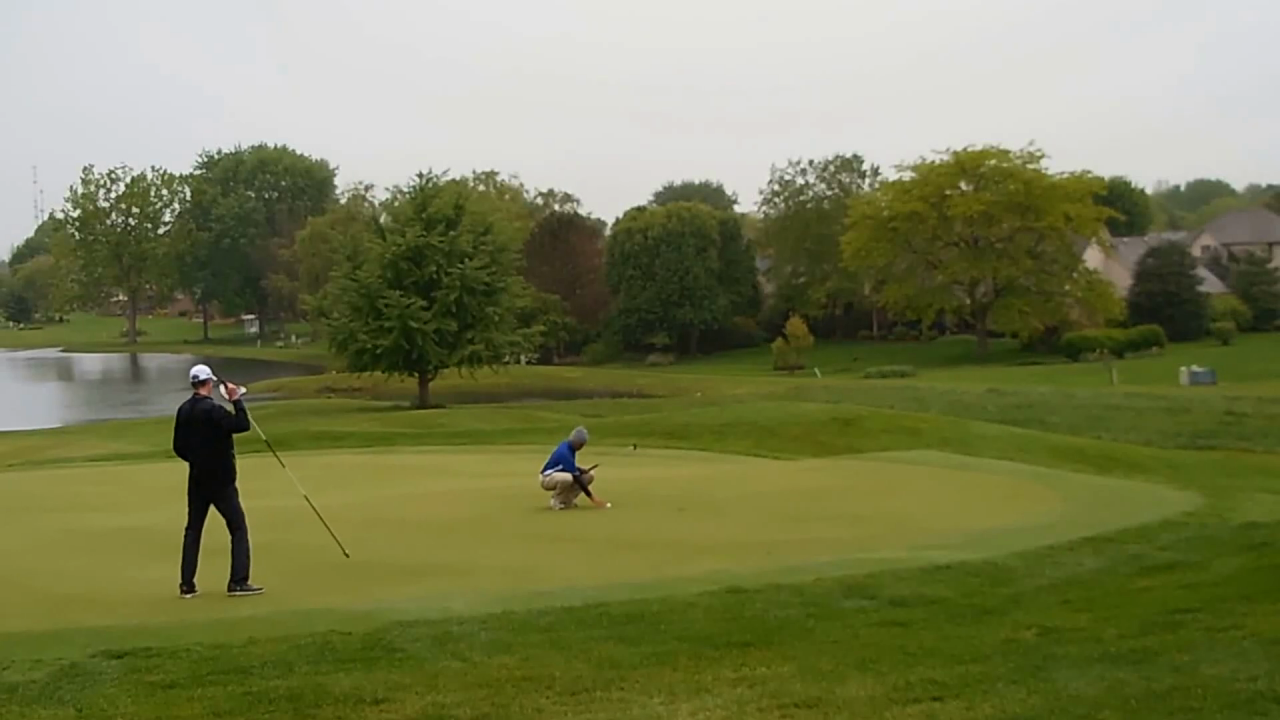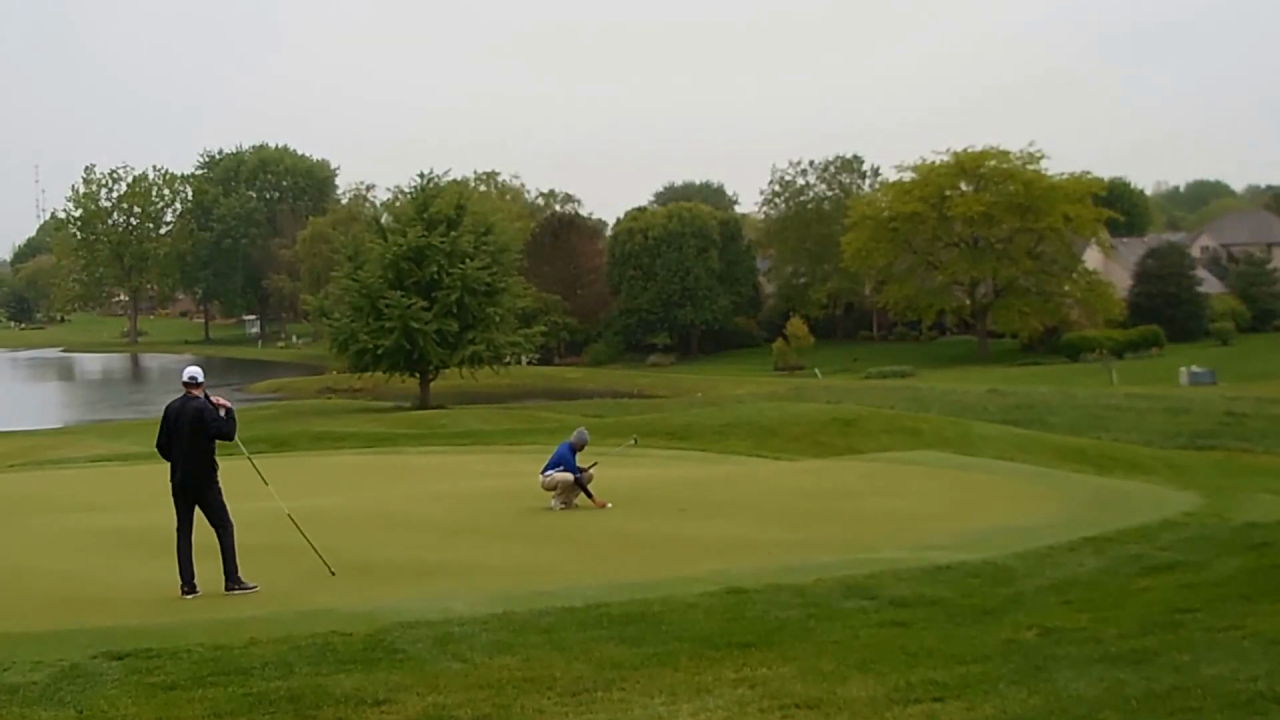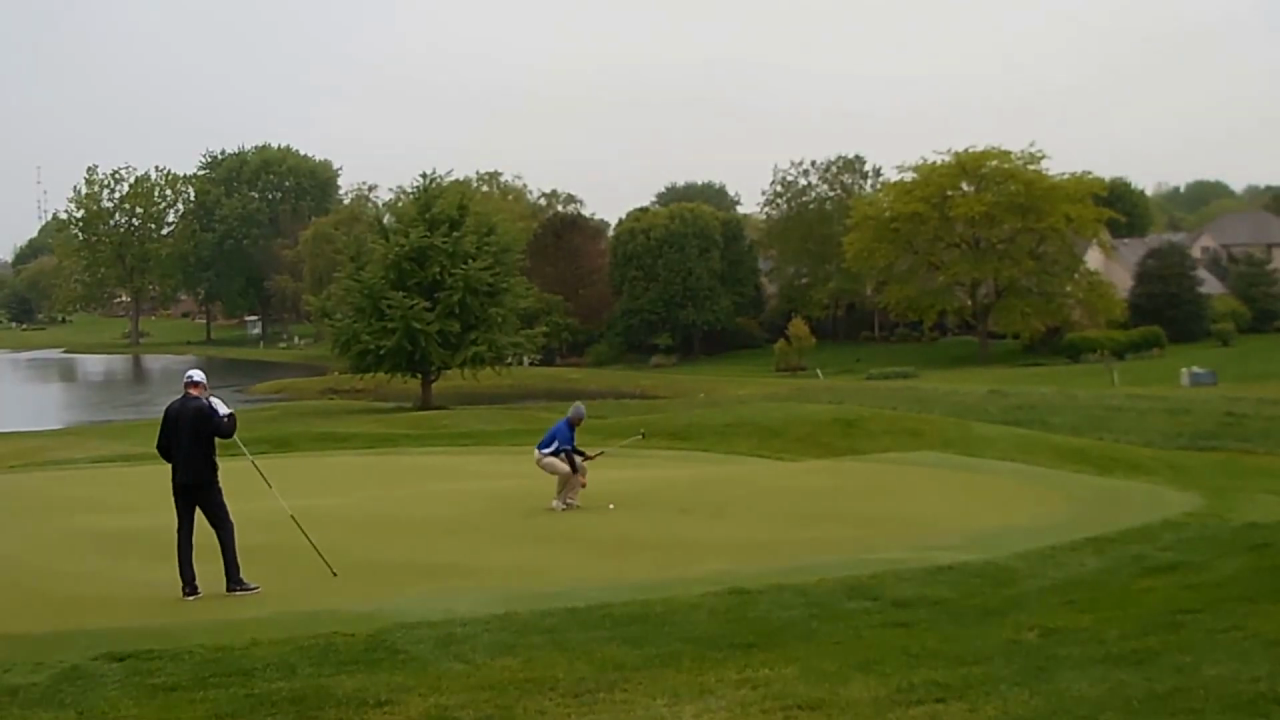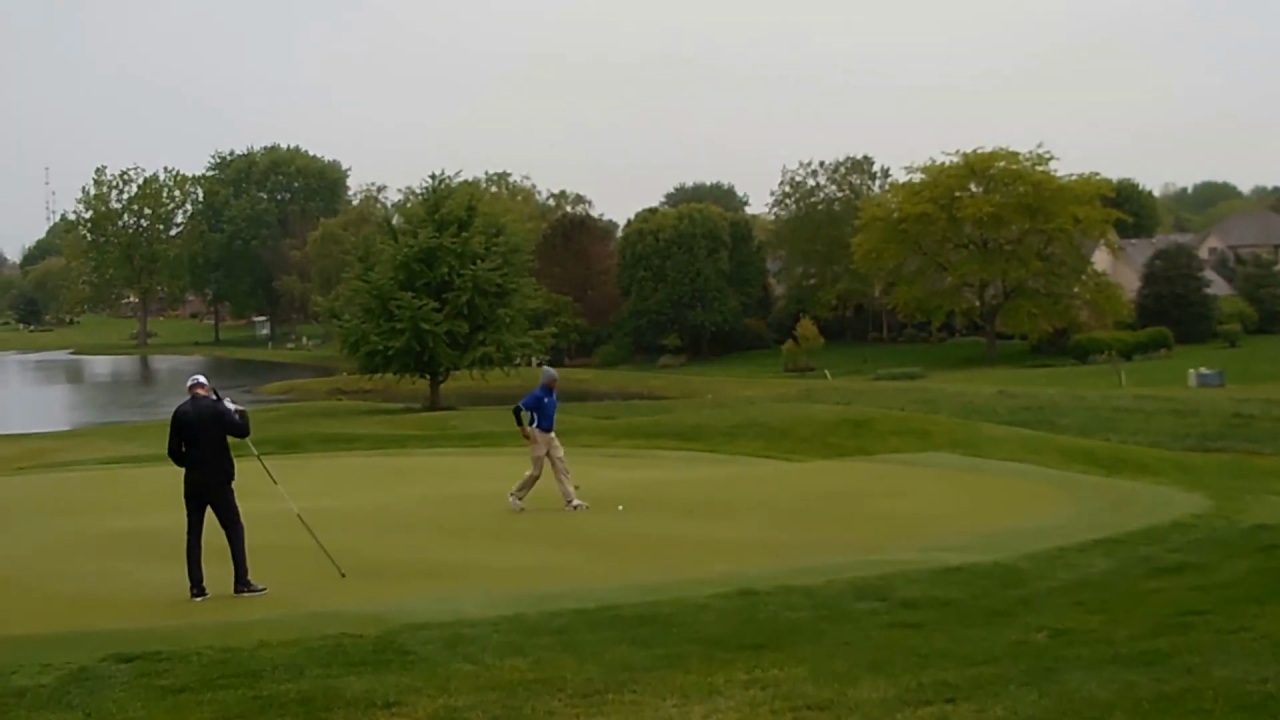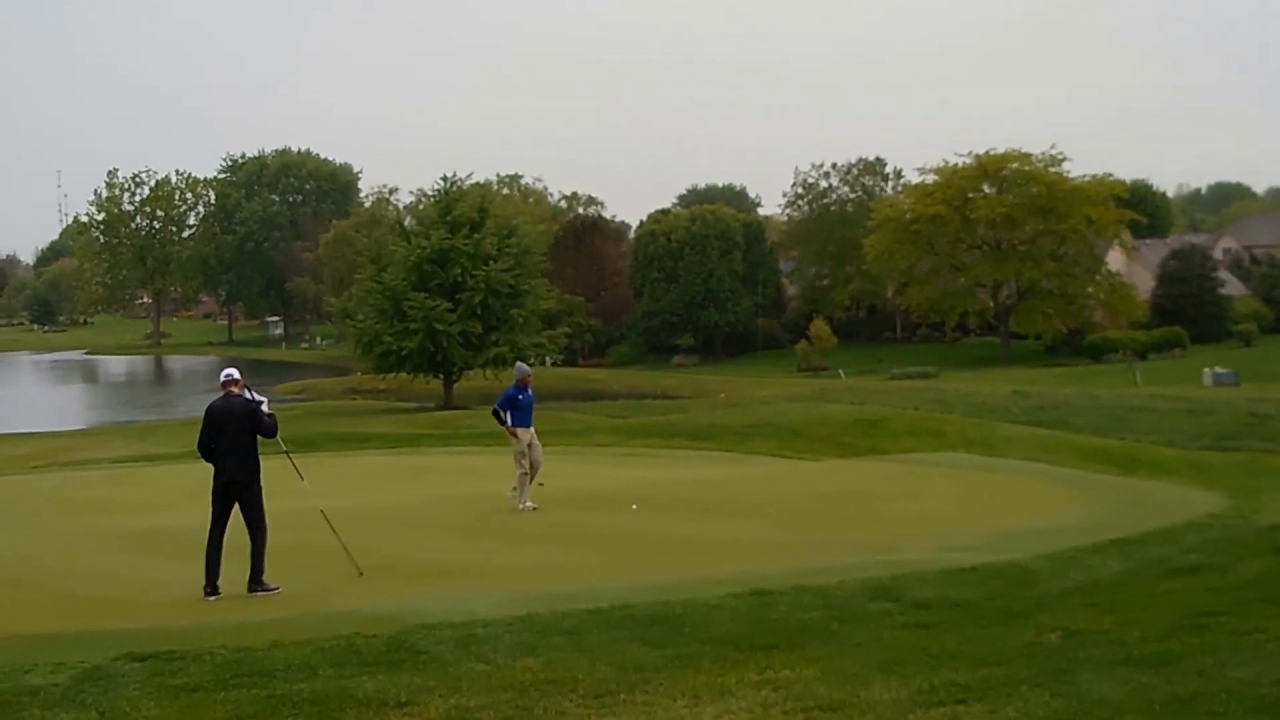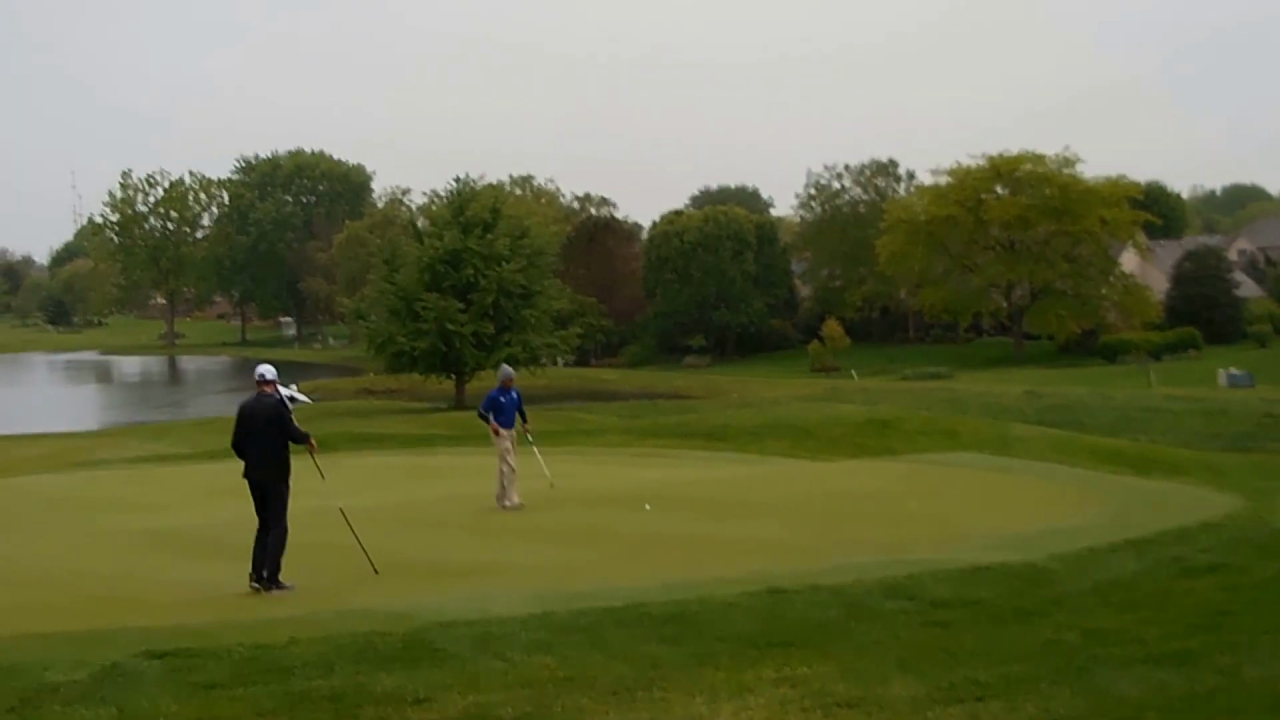
dt=0.5s
person 1, frame 1
left shoulder: (183, 410)
right shoulder: (212, 409)
left elbow: (179, 447)
right elbow: (243, 425)
right wrist: (236, 400)
left hip: (196, 480)
right hip: (220, 480)
left knee: (192, 530)
right knee: (238, 528)
left ankle: (186, 585)
right ankle: (238, 582)
person 1, frame 2
left shoulder: (171, 408)
right shoulder: (204, 408)
left elbow: (162, 445)
right elbow: (227, 434)
right wrist: (228, 410)
left hip: (179, 479)
right hip: (203, 479)
left knee: (184, 531)
right knee: (224, 526)
left ankle: (188, 585)
right ankle: (232, 580)
person 1, frame 3
left shoulder: (171, 409)
right shoulder: (203, 408)
left elbow: (162, 446)
right elbow: (225, 432)
right wrist: (230, 416)
left hip: (180, 480)
right hip: (203, 479)
left knee: (184, 531)
right knee: (224, 527)
left ankle: (188, 586)
right ankle: (234, 582)
person 1, frame 4
left shoulder: (180, 412)
right shoulder: (216, 407)
left elbow: (173, 450)
right elbow: (242, 431)
right wrist: (240, 413)
left hip: (193, 480)
right hip: (217, 478)
left knee: (193, 533)
right knee: (234, 529)
left ankle: (196, 587)
right ankle: (242, 582)
person 1, frame 5
left shoulder: (213, 408)
right shoulder: (248, 405)
left elbow: (203, 445)
right elbow: (269, 431)
right wrist: (269, 414)
left hip: (222, 478)
right hip: (247, 477)
left knee: (216, 530)
right knee: (257, 528)
left ankle: (211, 585)
right ankle: (256, 582)
person 1, frame 6
left shoulder: (246, 407)
right shoulder: (278, 404)
left elbow: (237, 443)
right elbow: (292, 434)
right wrist: (307, 438)
left hip: (254, 474)
right hip: (275, 474)
left knee: (264, 524)
right knee: (277, 526)
left ankle: (257, 575)
right ankle: (271, 579)
